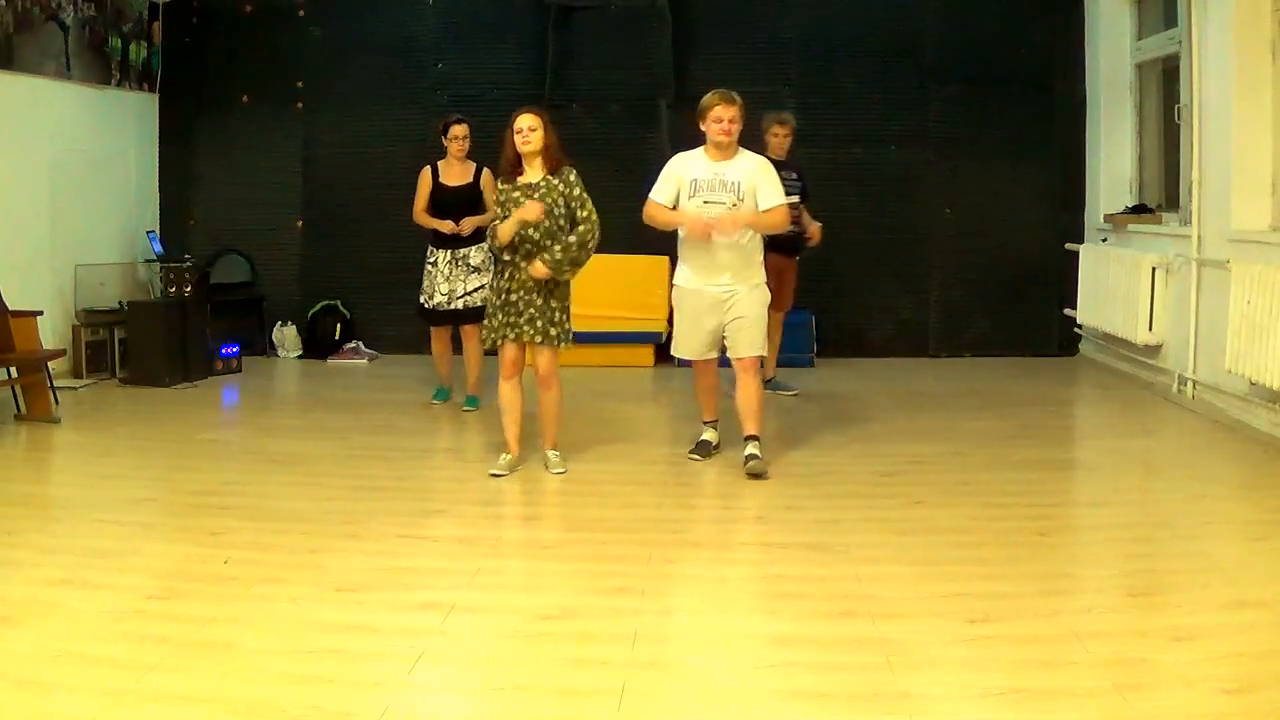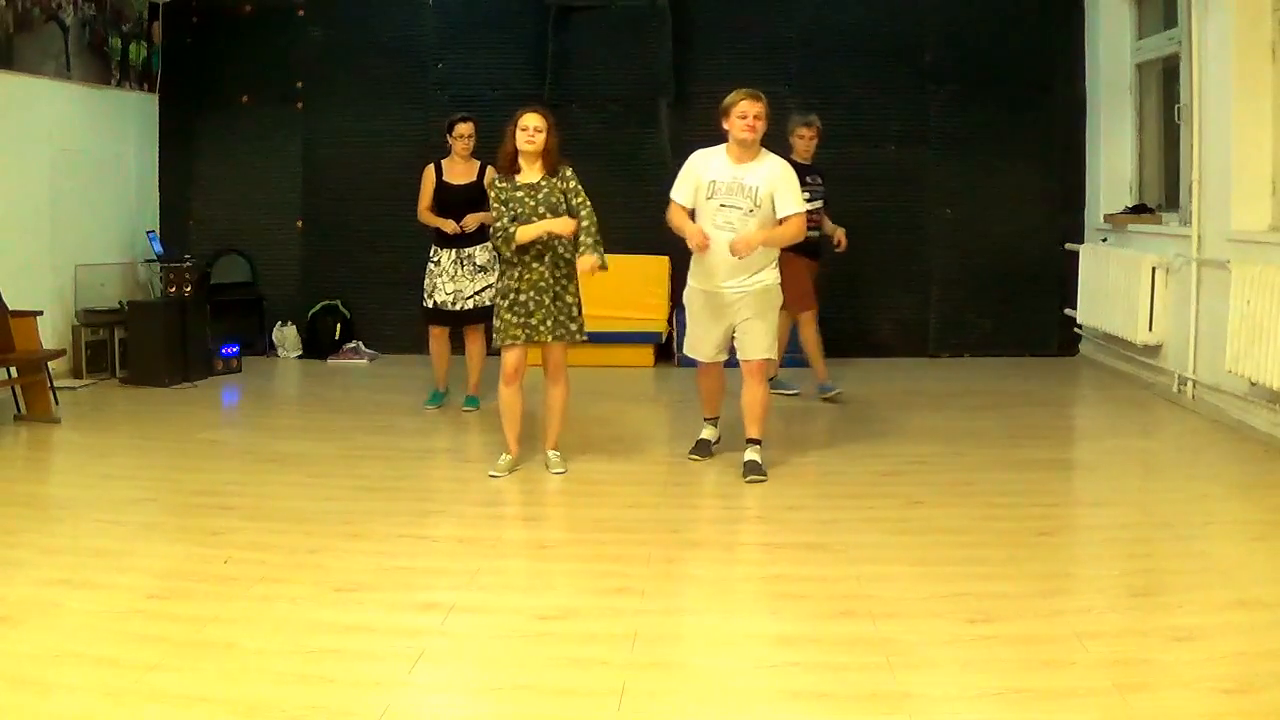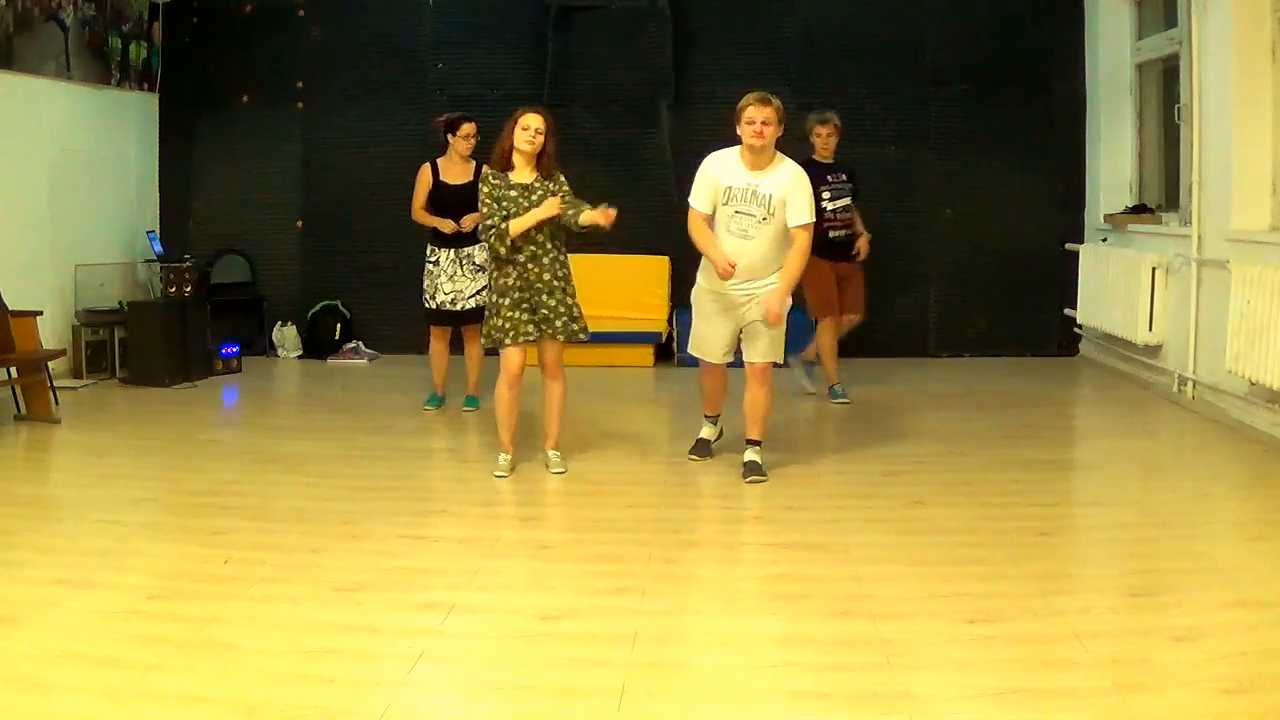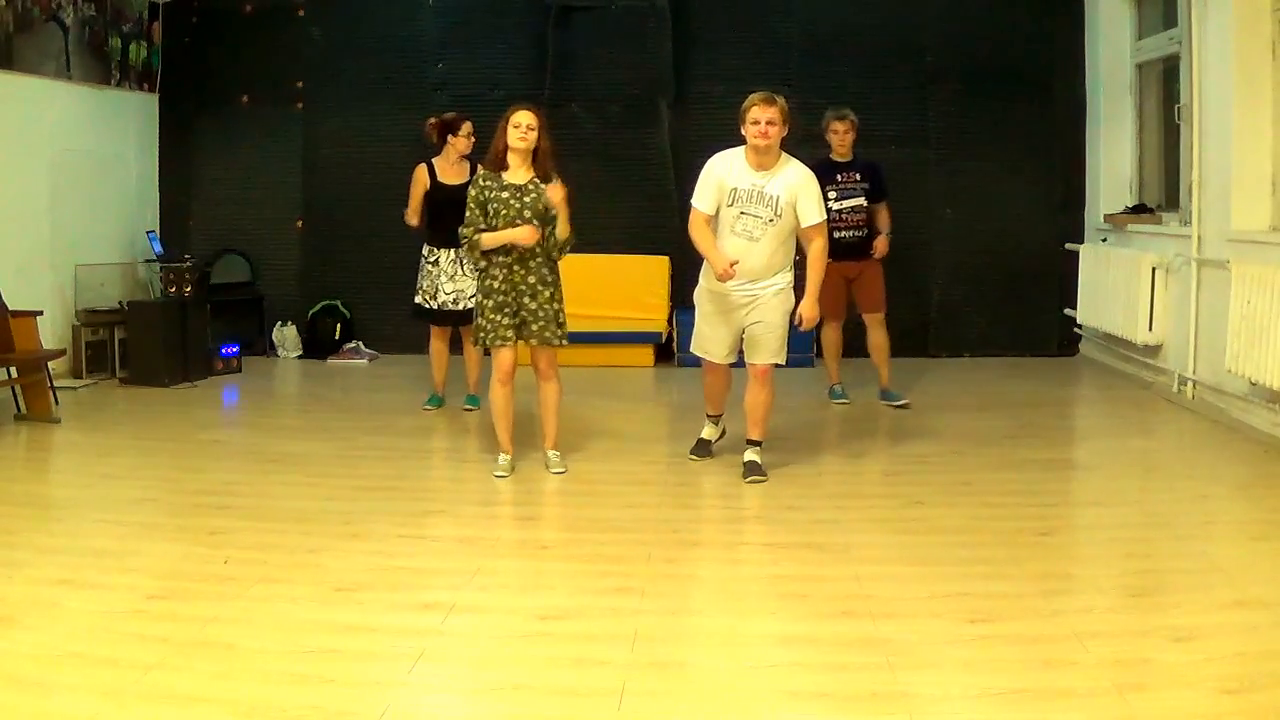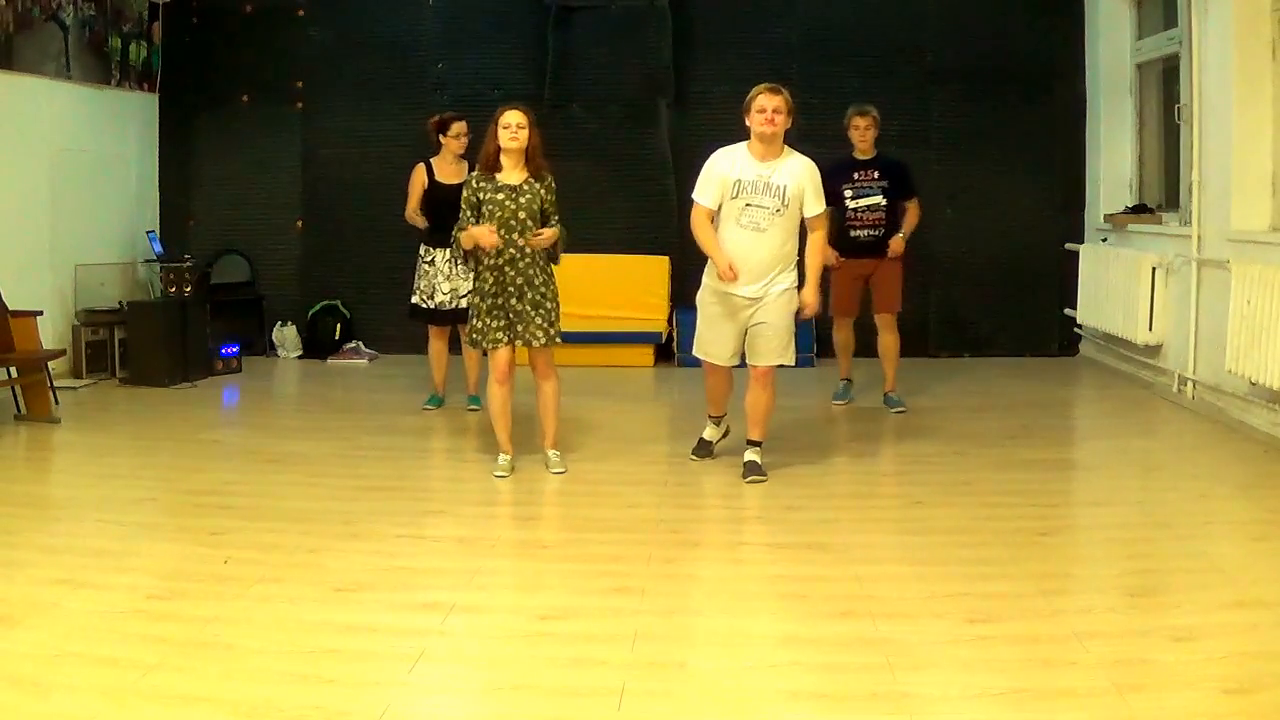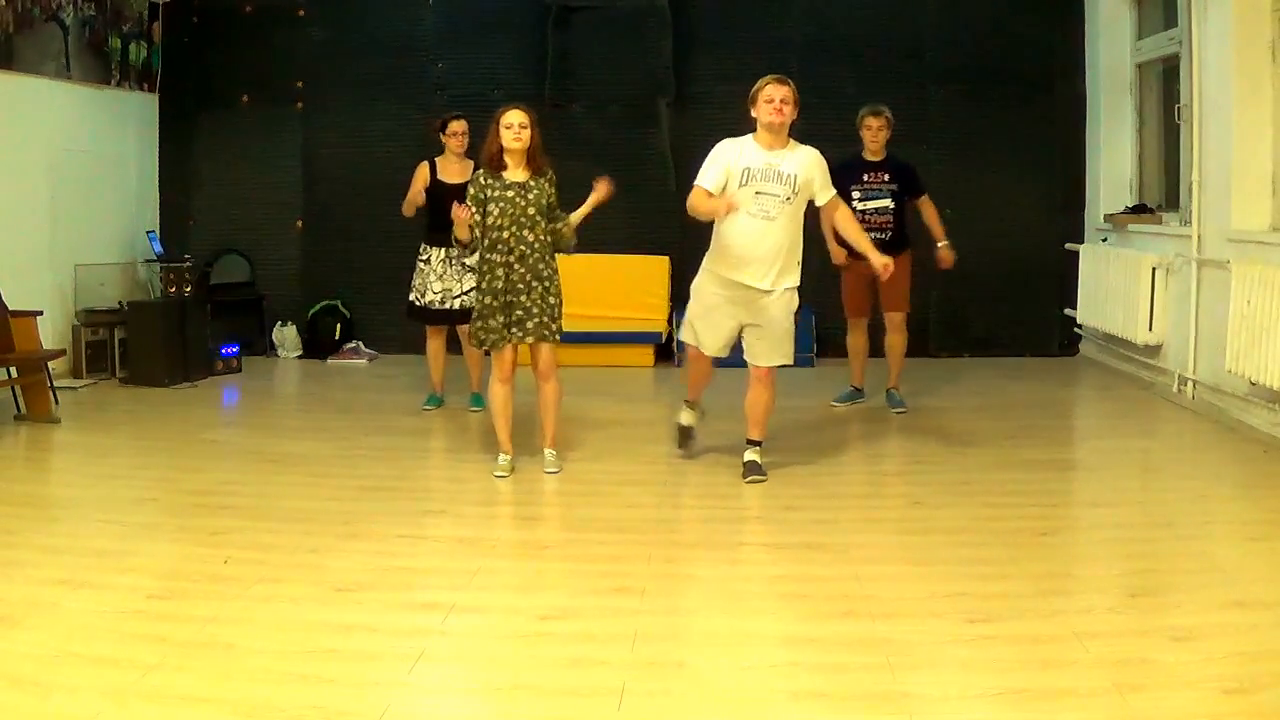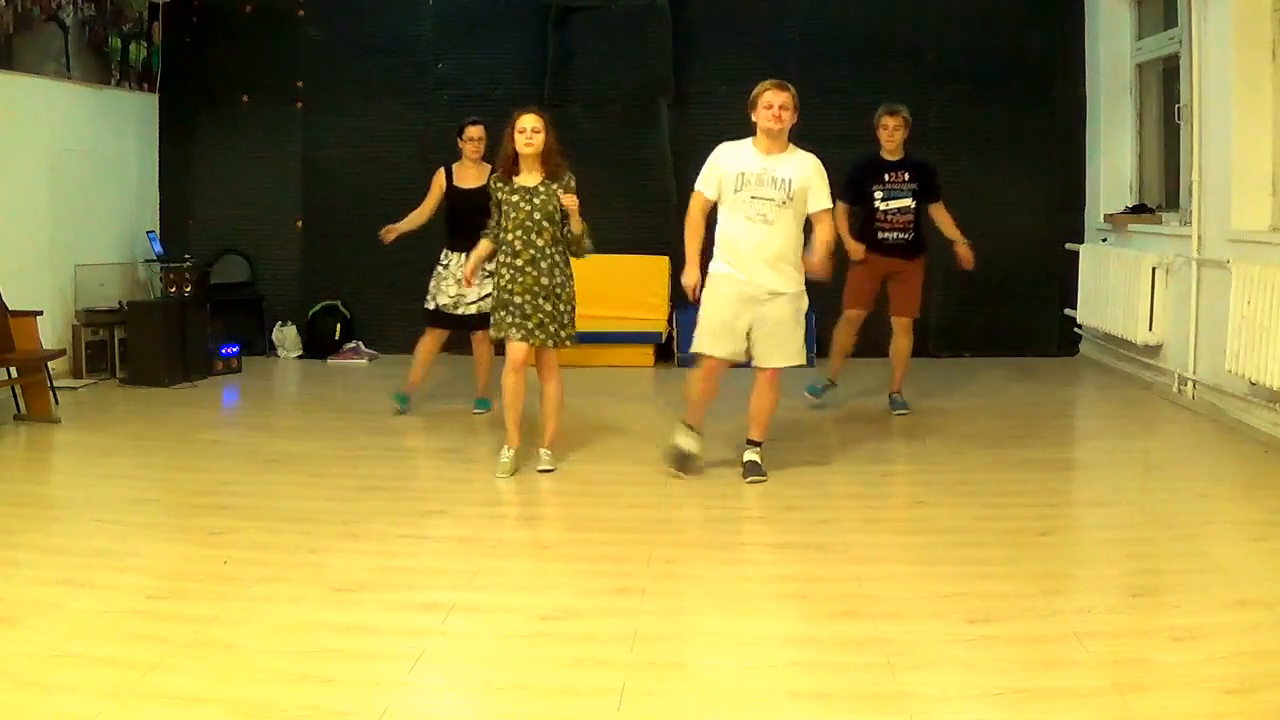
dt=0.3s
person 1, frame 1
left shoulder: (758, 165)
right shoulder: (681, 163)
left elbow: (782, 220)
right elbow: (650, 213)
left wrist: (745, 218)
right wrist: (687, 218)
left hip: (745, 285)
right hip: (694, 285)
left knee: (748, 363)
right knee: (702, 362)
left ankle: (752, 446)
right ankle: (710, 430)
person 1, frame 2
left shoulder: (779, 170)
right shoulder: (700, 161)
left elbow: (797, 227)
right elbow: (675, 211)
left wrist: (759, 238)
right wrist: (690, 230)
left hip: (758, 286)
right hip: (706, 285)
left knee: (756, 366)
right knee: (707, 362)
left ankle: (753, 450)
right ankle: (710, 427)
person 1, frame 3
left shoulder: (793, 176)
right shoulder: (715, 164)
left elbow: (802, 240)
right elbow: (696, 220)
left wrist: (780, 294)
right wrist: (716, 258)
left hip: (766, 290)
right hip: (715, 286)
left knee: (759, 369)
right knee: (711, 362)
left ankle: (753, 450)
right ankle: (711, 425)
person 1, frame 4
left shoulder: (800, 178)
right shoulder: (719, 165)
left elbow: (816, 240)
right elbow: (698, 222)
left wrist: (811, 297)
right wrist: (716, 260)
left hip: (771, 290)
right hip: (718, 287)
left knee: (761, 370)
right knee: (714, 362)
left ankle: (753, 452)
right ankle: (713, 424)
person 1, frame 5
left shoulder: (804, 169)
right shoulder: (722, 161)
left elbow: (817, 229)
right elbow: (699, 218)
left wrist: (812, 285)
right wrist: (719, 259)
left hip: (776, 291)
right hip: (723, 287)
left knee: (763, 372)
right knee: (715, 364)
left ankle: (753, 451)
right ankle: (715, 425)
person 1, frame 6
left shoulder: (810, 159)
right shoulder: (728, 150)
left elbow: (837, 210)
right elbow: (695, 203)
left wrist: (872, 252)
right wrist: (714, 208)
left hip: (777, 286)
right hip: (723, 278)
left knee: (764, 371)
right knee: (699, 351)
left ankle: (754, 451)
right ankle: (691, 407)
person 1, frame 7
left shoulder: (808, 165)
right shoulder: (726, 154)
left elbow: (824, 222)
right elbow: (697, 207)
left wrist: (820, 253)
right wrist: (691, 263)
left hip: (782, 289)
right hip: (726, 281)
left knee: (769, 373)
right knee: (711, 363)
left ankle: (753, 450)
right ankle: (689, 433)
person 2, frame 1
left shoulder: (565, 177)
right shoulder: (506, 185)
left elbow: (589, 228)
right elbow: (497, 239)
left wrist: (552, 262)
right wrist: (517, 216)
left hip: (550, 285)
right hip: (510, 283)
left knee: (545, 370)
right knee: (509, 368)
left ankle: (551, 447)
right ankle: (511, 450)
person 2, frame 2
left shoulder: (563, 176)
right shoulder: (500, 183)
left elbow: (585, 212)
right elbow: (501, 236)
left wrist: (589, 248)
right wrist: (546, 226)
left hip: (558, 282)
right hip: (516, 283)
left knee: (555, 368)
right knee: (510, 369)
left ankle: (552, 448)
right ankle: (510, 450)
person 2, frame 3
left shoulder: (554, 179)
right shoulder: (492, 179)
left elbow: (572, 209)
right elbow: (492, 233)
left wrist: (594, 214)
right wrist: (537, 213)
left hip: (553, 281)
right hip: (510, 283)
left knee: (552, 367)
right knee: (511, 369)
left ankle: (551, 447)
right ankle: (506, 450)
person 2, frame 4
left shoulder: (548, 181)
right shoulder: (485, 179)
left elbow: (562, 242)
right elbow: (470, 236)
left wrist: (562, 209)
right wrist: (508, 236)
left hip: (540, 284)
right hip: (498, 284)
left knee: (546, 367)
right knee: (503, 368)
left ankle: (551, 447)
right ankle: (505, 451)
person 2, frame 5
left shoulder: (543, 180)
right shoulder: (478, 181)
left elbow: (554, 226)
right elbow: (460, 237)
left wrist: (551, 235)
right wrist: (475, 235)
left hip: (535, 283)
right hip: (493, 285)
left knee: (543, 366)
right knee: (500, 368)
left ankle: (551, 446)
right ankle: (504, 451)
person 2, frame 6
left shoulder: (545, 178)
right shoulder: (484, 179)
right elbow: (470, 237)
left wrist: (589, 204)
right wrist: (461, 225)
left hip: (540, 281)
right hip: (498, 282)
left knee: (546, 365)
right knee: (503, 367)
left ankle: (550, 447)
right ankle: (505, 450)
person 2, frame 7
left shoulder: (562, 181)
right shoulder: (501, 182)
left elbow: (575, 242)
left wrist: (575, 215)
right wrist: (475, 260)
left hip: (552, 283)
right hip: (512, 283)
left knee: (548, 365)
right knee: (516, 359)
left ankle: (546, 446)
right ankle: (511, 444)
person 3, frame 1
left shoulder: (795, 171)
left wrist: (813, 224)
left hip: (789, 252)
right hip: (763, 251)
left knee: (778, 314)
left ankle: (769, 376)
person 3, frame 2
left shoulder: (818, 174)
left wrist: (836, 230)
left hip: (811, 254)
right hip: (790, 253)
left knee: (788, 314)
right knee: (808, 315)
left ankle: (771, 375)
right ankle: (823, 381)
person 3, frame 3
left shoulder: (846, 172)
right shoulder: (803, 172)
left wrist: (862, 234)
left hip: (847, 256)
right hip: (817, 256)
left knee: (852, 316)
right knee: (828, 318)
left ankle: (805, 358)
right ankle: (834, 383)
person 3, frame 4
left shoulder: (869, 170)
right shoulder: (816, 172)
left elbow: (881, 209)
left wrist: (883, 236)
left hip: (867, 257)
right hip: (831, 259)
left knee: (875, 319)
right knee: (832, 321)
left ankle: (885, 386)
right ankle: (835, 383)
person 3, frame 5
left shoulder: (894, 167)
right shoulder: (835, 170)
left elbow: (913, 207)
left wrist: (902, 235)
left hip: (885, 257)
right hip: (846, 258)
left knee: (886, 321)
right knee: (842, 320)
left ankle: (890, 390)
right ankle: (844, 379)
person 3, frame 6
left shoulder: (903, 170)
right shoulder: (844, 170)
left elbow: (924, 204)
left wrist: (942, 241)
right wrist: (831, 245)
left hip: (894, 256)
right hip: (855, 257)
left knee: (896, 320)
right knee: (856, 322)
left ankle: (893, 389)
right ankle: (856, 386)
person 3, frame 7
left shoulder: (922, 170)
right shoulder: (862, 169)
left elbow: (937, 209)
right elbow: (841, 209)
left wrist: (960, 241)
right wrist: (849, 241)
left hip: (909, 259)
right hip: (868, 255)
left knee: (903, 325)
right knee: (852, 316)
left ankle: (895, 391)
right ankle: (830, 377)
person 4, frame 1
left shoulder: (482, 174)
right shoulder: (429, 173)
left elbow: (495, 213)
right elbow: (418, 213)
left wrist: (477, 220)
right wrist: (439, 223)
left hip: (474, 255)
right hip: (440, 256)
left knee: (470, 327)
right knee: (439, 327)
left ankle: (472, 392)
right ankle: (445, 383)
person 4, frame 2
left shoulder: (487, 172)
right shoulder: (433, 170)
right elbow: (422, 211)
left wrist: (482, 217)
right wrist: (442, 222)
left hip: (478, 255)
right hip: (443, 255)
left knee: (475, 327)
right knee: (437, 327)
left ankle: (472, 392)
right ankle: (440, 387)
person 4, frame 3
left shoulder: (482, 171)
right shoulder: (429, 170)
right elbow: (416, 211)
left wrist: (478, 217)
right wrist: (438, 221)
left hip: (474, 255)
right hip: (440, 255)
left knee: (472, 327)
right knee: (438, 328)
left ankle: (472, 392)
right ankle: (438, 391)
person 4, frame 4
left shoulder: (477, 171)
right shoulder: (425, 171)
right elbow: (414, 210)
right wrist: (412, 218)
left hip: (471, 254)
right hip: (438, 256)
left knee: (471, 326)
right knee: (439, 327)
left ankle: (472, 392)
right ankle: (438, 391)
person 4, frame 5
right shoulder: (423, 170)
right elbow: (411, 211)
right wrist: (415, 218)
left hip: (467, 254)
right hip: (435, 255)
left knee: (469, 325)
right knee: (437, 327)
left ankle: (473, 392)
right ankle: (438, 391)
person 4, frame 6
right shoulder: (427, 168)
right elbow: (407, 210)
right wrist: (412, 201)
left hip: (467, 255)
right hip: (434, 254)
left knee: (468, 326)
right knee: (435, 327)
left ankle: (477, 390)
right ankle: (437, 391)
person 4, frame 7
right shoulder: (444, 174)
right elbow: (424, 211)
right wrist: (399, 227)
right hip: (452, 258)
left knee: (480, 332)
right knee: (436, 329)
left ankle: (482, 394)
right ankle: (409, 389)
